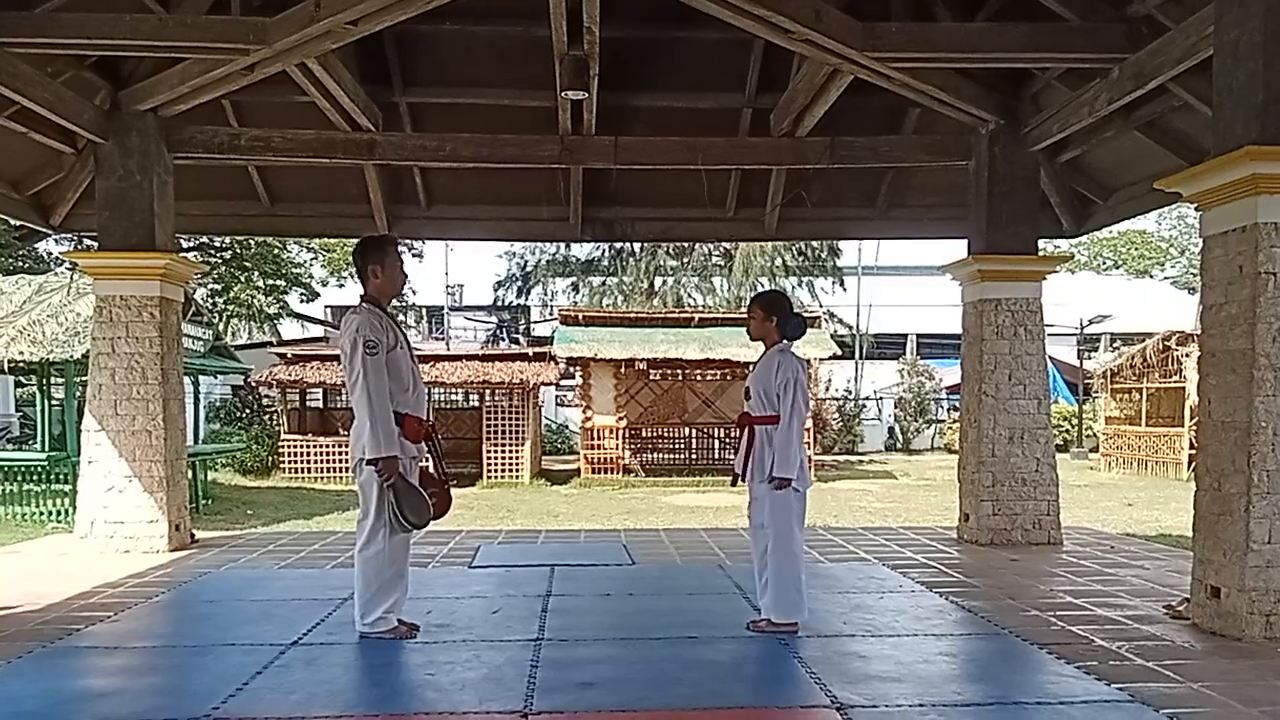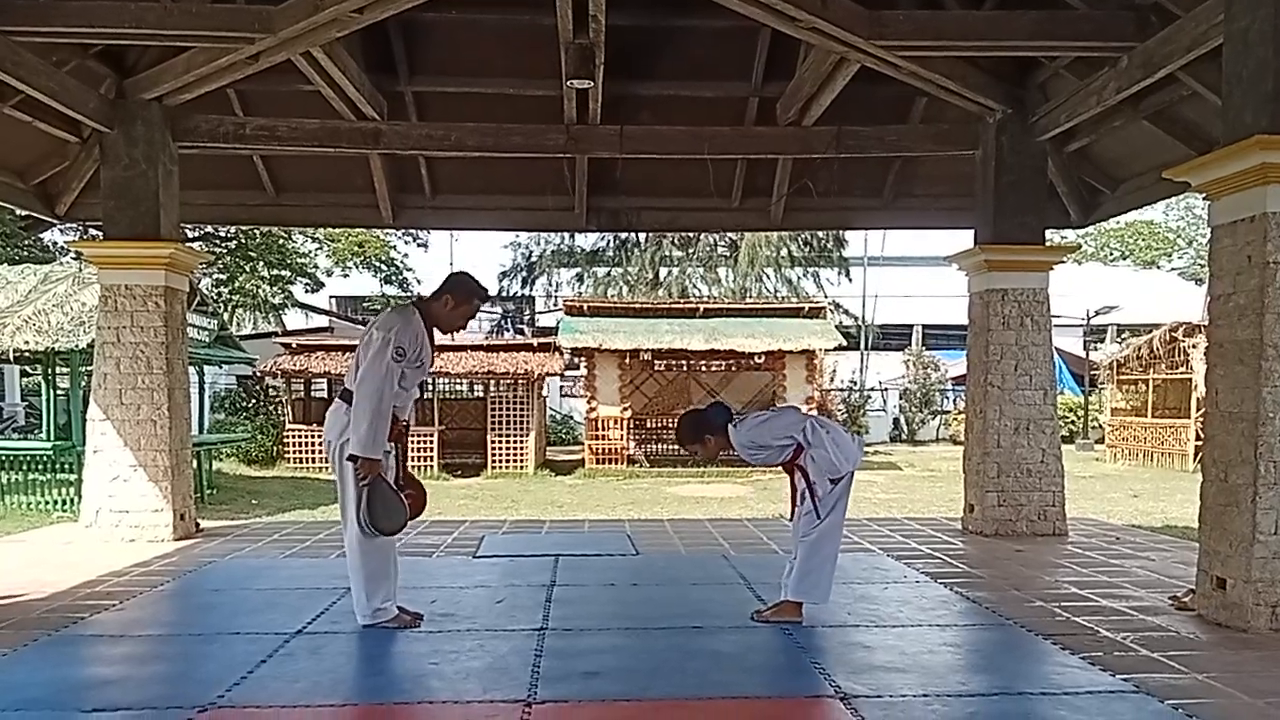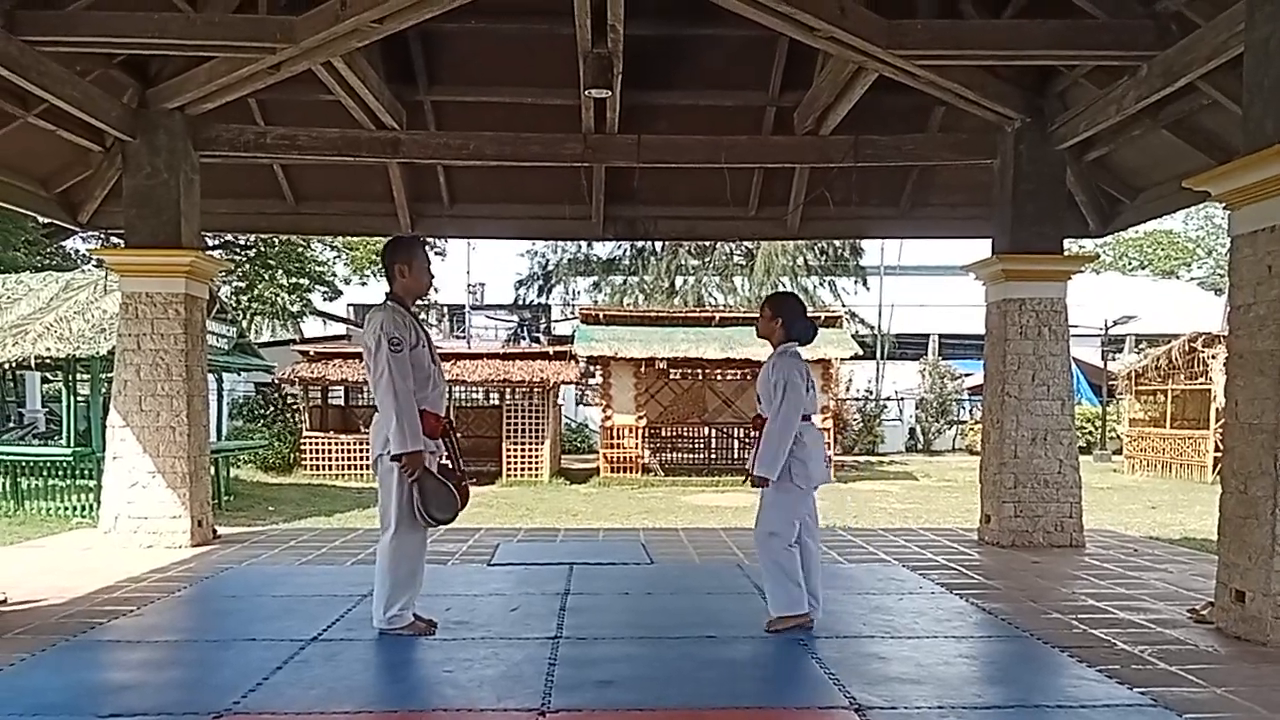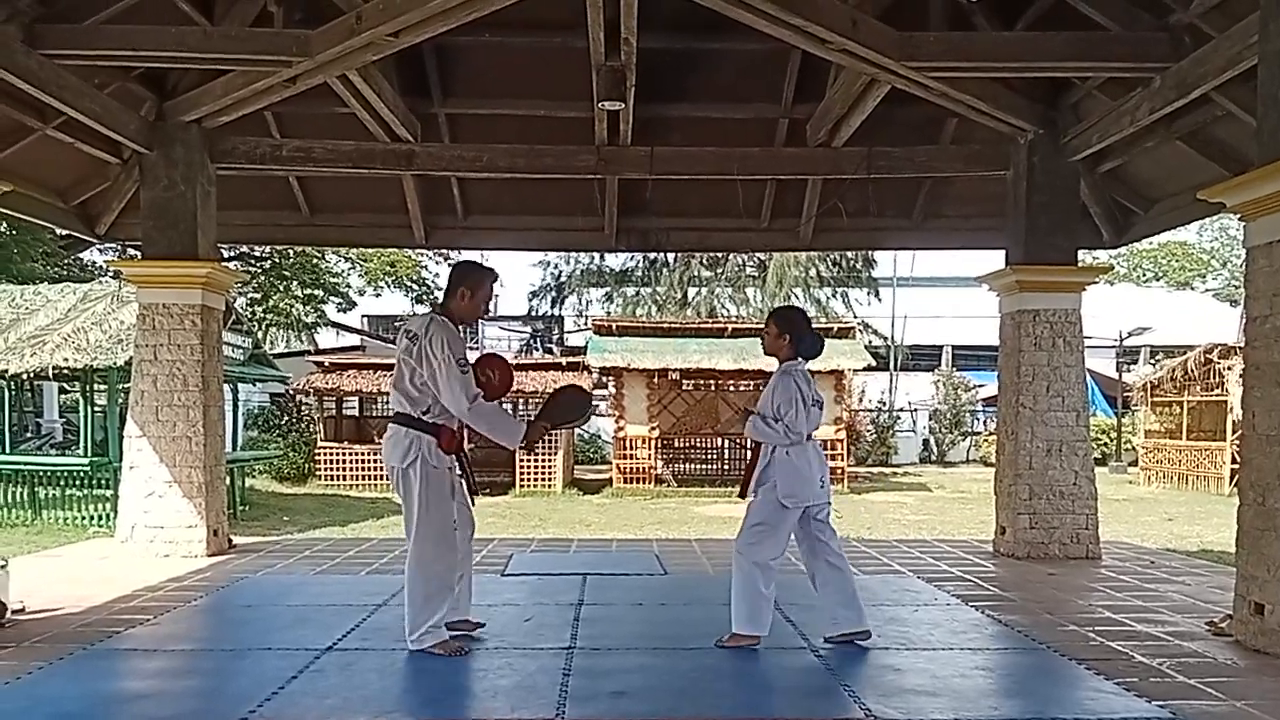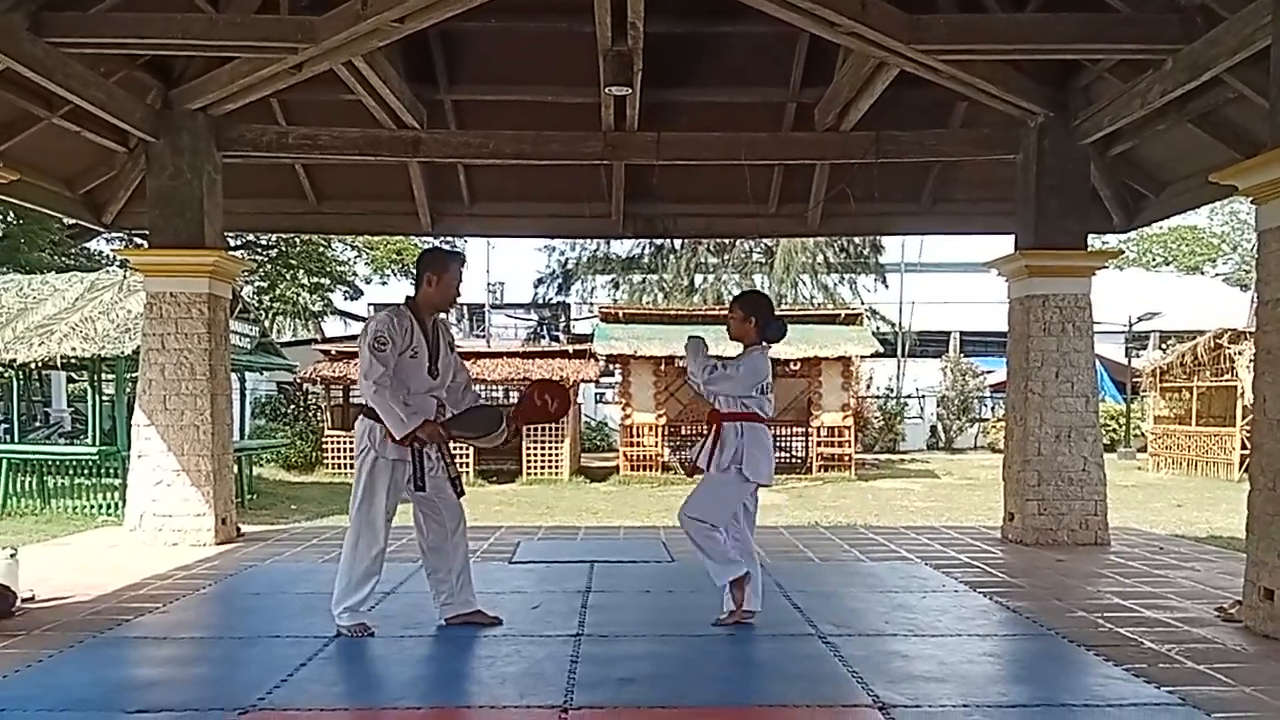
dt=1s
person 1, frame 1
left shoulder: (383, 321)
right shoulder: (364, 325)
right elbow: (369, 394)
right wrist: (385, 453)
left hip: (399, 441)
right hip: (383, 443)
left knee: (395, 533)
right knee: (380, 532)
left ankle: (385, 614)
right ankle: (374, 621)
person 1, frame 2
left shoulder: (418, 328)
right shoulder: (401, 327)
right elbow: (373, 392)
left wrist: (379, 450)
right wrist: (368, 453)
left hip: (374, 431)
right hip: (357, 428)
left ankle: (384, 602)
right ankle: (375, 610)
person 1, frame 3
left shoulder: (406, 320)
right shoulder: (387, 321)
right elbow: (393, 391)
right wrist: (409, 447)
left hip: (415, 436)
right hip: (402, 438)
left knee: (410, 527)
right knee: (404, 528)
left ankle: (398, 609)
right ankle: (392, 615)
person 1, frame 4
left shoulder: (420, 326)
right shoulder: (443, 338)
right elbow: (466, 404)
left wrist: (474, 385)
right wrist: (522, 431)
left hip: (424, 445)
right hip: (421, 447)
left knee: (456, 529)
right knee: (433, 541)
left ankle: (450, 612)
right ankle: (425, 633)
person 1, frame 5
left shoulder: (442, 332)
right shoulder: (389, 323)
left elbow: (459, 390)
right elbow: (374, 383)
left wrist: (493, 425)
right wrist: (411, 427)
left hip: (426, 442)
right hip: (385, 438)
left knee: (447, 522)
right knee: (369, 528)
left ankle: (457, 605)
right ankle: (348, 613)
person 2, frame 1
left shoulder: (786, 363)
right shoulder: (769, 360)
left elbow: (792, 419)
left wrist: (784, 470)
left hip: (778, 465)
right hip: (763, 464)
left knee: (781, 537)
right knee: (764, 535)
left ankle: (785, 615)
right ankle: (776, 611)
person 2, frame 2
left shoulder: (745, 437)
right shoulder: (739, 433)
left elbow: (795, 421)
right elbow: (786, 417)
left hip: (829, 459)
right hip: (817, 462)
left knee: (814, 533)
right knee: (805, 532)
left ankle: (793, 605)
right ankle: (790, 599)
person 2, frame 3
left shoulder: (784, 363)
right shoulder: (790, 359)
left elbow: (783, 419)
left wrist: (763, 466)
left hip: (789, 458)
right hip: (800, 457)
left knee: (772, 536)
right knee: (796, 537)
left ankle: (793, 609)
right ankle: (802, 607)
person 2, frame 4
left shoulder: (786, 379)
right shoulder: (801, 376)
left elbow: (793, 431)
left wrist: (753, 424)
right wrist: (760, 423)
left hip: (785, 474)
right hip: (807, 472)
left knee: (753, 551)
right knee: (823, 551)
left ankle: (748, 629)
right ankle: (852, 623)
person 2, frame 5
left shoulder: (753, 361)
right shoulder: (750, 359)
left elbow: (706, 380)
right elbow: (726, 397)
left wrist: (695, 350)
left hip: (741, 450)
right hip: (733, 449)
left knee: (696, 516)
right knee: (731, 527)
left ankle: (741, 578)
right ankle: (739, 604)
